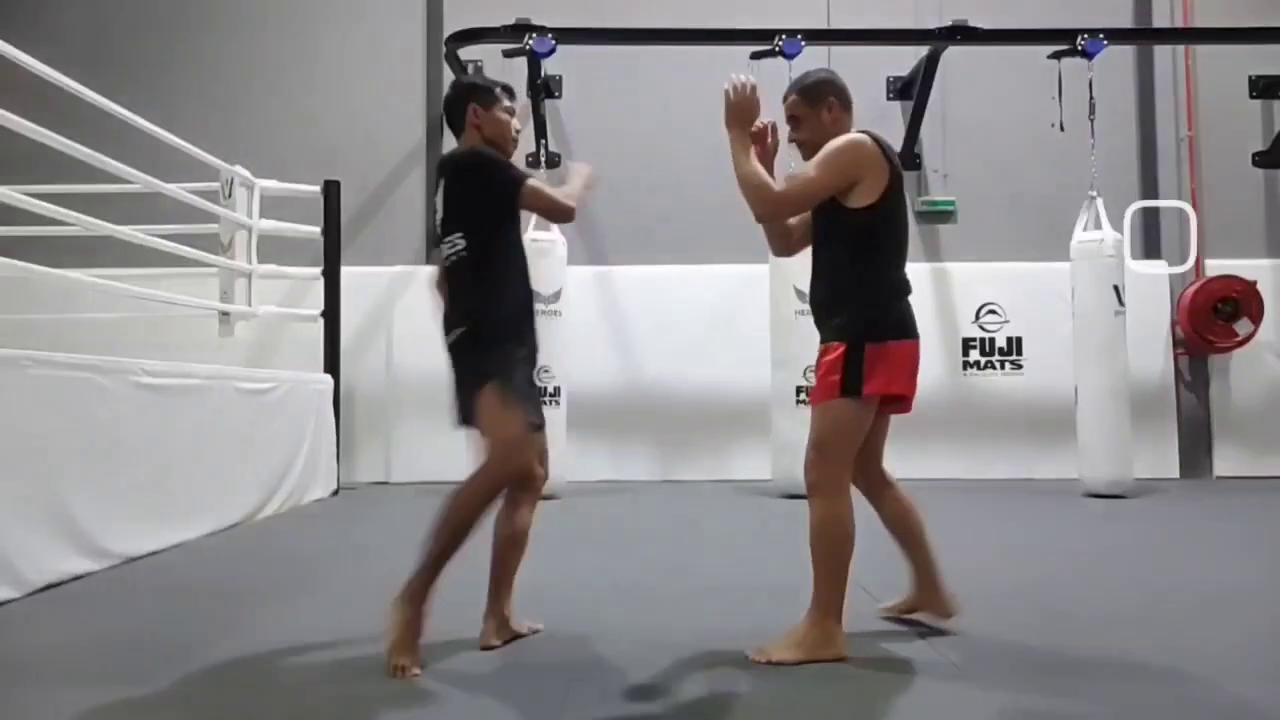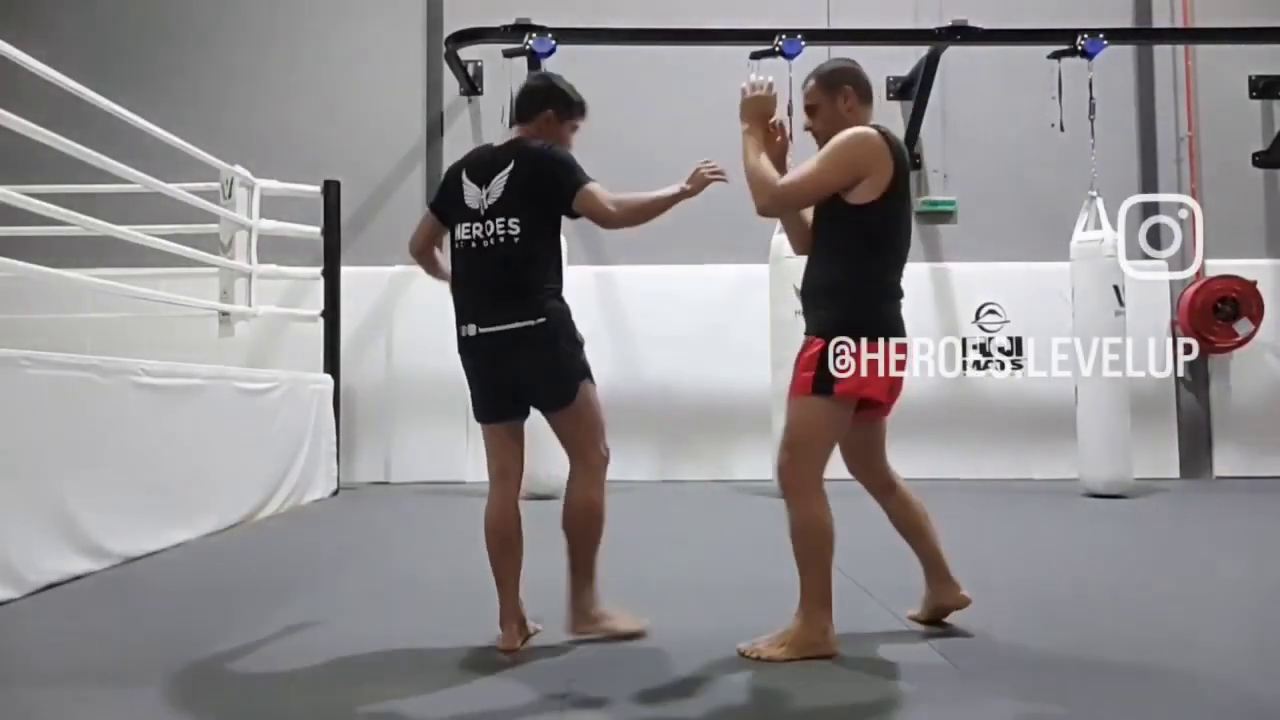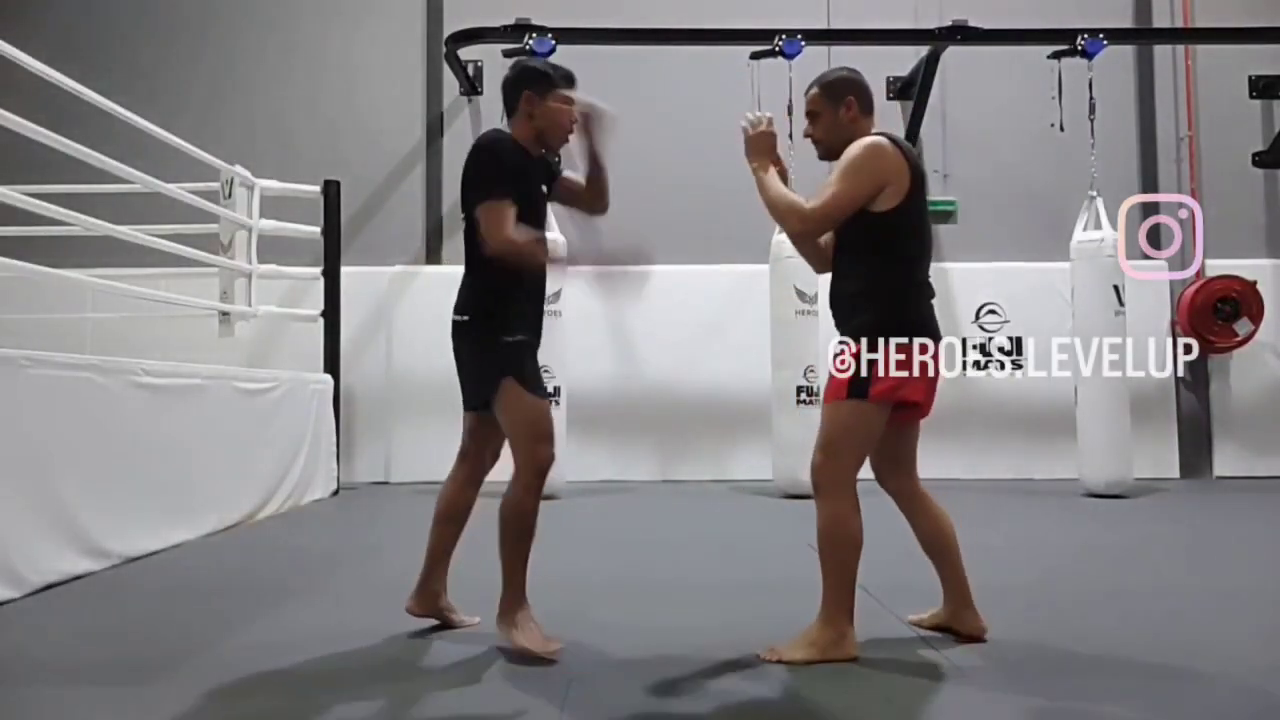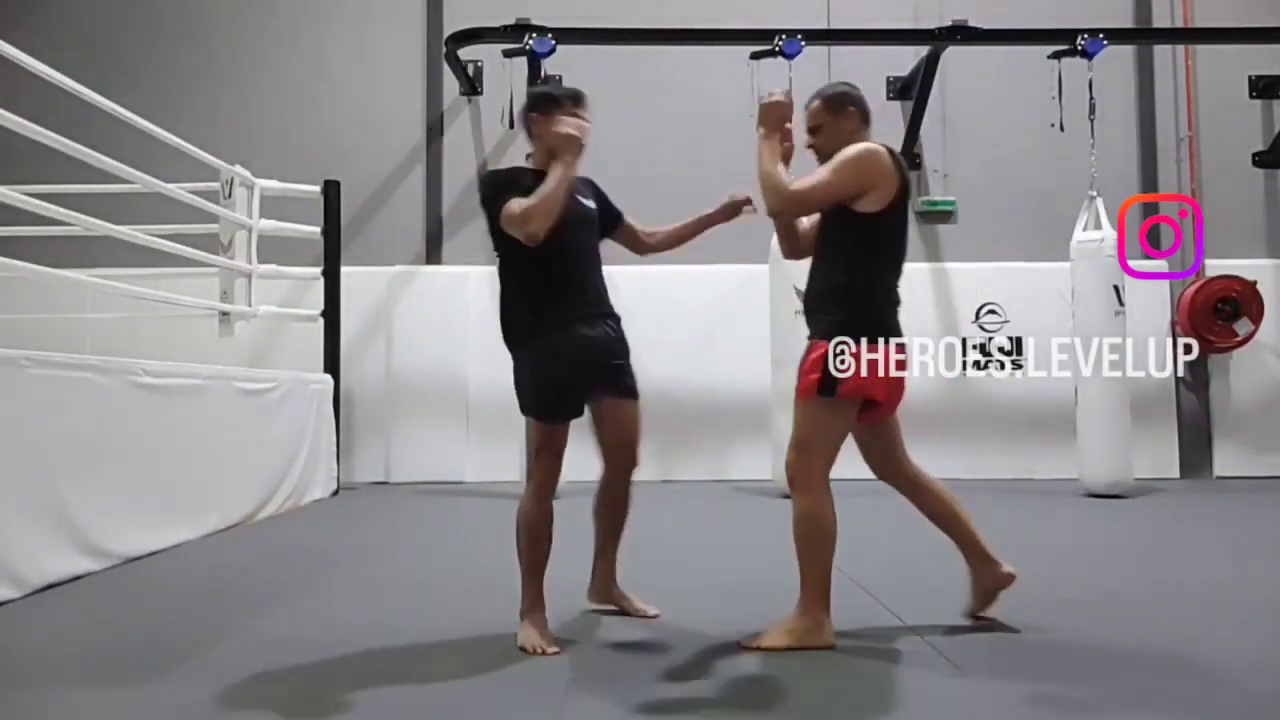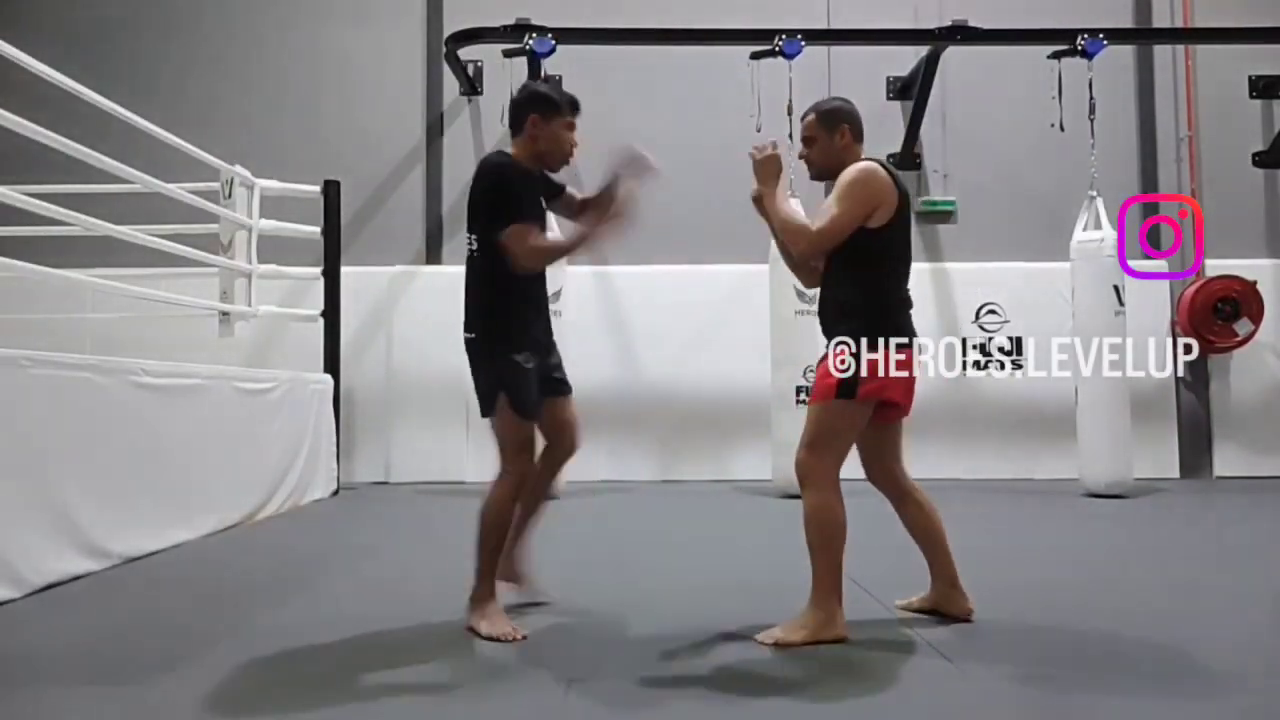
dt=1s
person 1, frame 1
left shoulder: (460, 181)
right shoulder: (480, 166)
left elbow: (448, 274)
right elbow: (561, 208)
right wrist: (578, 178)
left hip: (498, 344)
right hip: (489, 336)
left knee: (531, 475)
right knee: (500, 469)
left ankle: (497, 615)
right ankle: (414, 599)
person 1, frame 2
left shoulder: (461, 171)
right shoulder: (545, 162)
left elbow: (420, 247)
right elbow: (611, 212)
right wrist: (685, 188)
left hip: (479, 339)
right hip: (537, 333)
left knee: (504, 479)
right knee: (591, 461)
left ankle: (511, 621)
right ankle: (585, 606)
person 1, frame 3
left shoulder: (535, 159)
right shoulder: (495, 151)
left elbow: (595, 202)
right elbow: (499, 238)
left wrist: (592, 139)
left hip: (513, 332)
right hip: (491, 331)
left knee: (475, 461)
right knee: (537, 452)
left ankle: (429, 593)
right ankle: (514, 608)
person 1, frame 4
left shoulder: (587, 189)
right shoulder: (500, 184)
left elbow: (643, 241)
right elbow: (529, 227)
left wrist: (711, 218)
right wrist: (563, 163)
left hip: (602, 333)
right hip: (542, 344)
left knee: (622, 460)
right knee: (543, 477)
left ankle: (604, 582)
right ankle: (531, 612)
person 1, frame 5
left shoulder: (532, 175)
right shoulder: (497, 177)
left elbow: (580, 208)
right elbow: (530, 255)
left wrist: (623, 176)
right wrist: (598, 223)
left hip: (530, 335)
right hip: (502, 340)
left knee: (563, 440)
right knee: (516, 465)
left ankle: (508, 560)
right ankle: (482, 602)
person 2, frame 1
left shoulder: (854, 150)
right shoulder: (846, 166)
left elbow: (773, 201)
right elbow: (786, 237)
left wrist: (736, 141)
right wrist: (762, 164)
left hip: (863, 339)
right hip: (877, 336)
left knee: (824, 480)
right knee: (863, 472)
left ankle: (823, 632)
right ankle: (929, 586)
person 2, frame 2
left shoulder: (861, 143)
right shoulder: (872, 156)
left elbow: (770, 202)
right elbow: (806, 240)
left wrist: (753, 131)
right wrist: (778, 162)
left hip: (846, 339)
right hip: (872, 338)
left knee: (798, 474)
right knee: (873, 471)
left ankle: (814, 628)
right ankle: (942, 587)
person 2, frame 3
left shoulder: (874, 154)
right shoulder: (871, 169)
left elbow: (804, 222)
right elbow: (825, 256)
left wrist: (759, 167)
right wrist: (777, 185)
left hip: (887, 343)
right hip: (901, 343)
left knee: (831, 475)
right knee: (900, 479)
left ankle: (834, 631)
right ankle: (960, 606)
person 2, frame 4
left shoulder: (867, 158)
right shoulder: (861, 178)
left elbow: (780, 202)
right elbow: (793, 245)
left wrist: (767, 138)
right wrist: (782, 158)
left hip: (847, 340)
right hip: (871, 341)
left knee: (805, 471)
right knee: (896, 467)
left ankle: (812, 619)
right ankle: (985, 569)
person 2, frame 5
left shoulder: (863, 177)
right shoulder: (858, 187)
left elbow: (810, 241)
right elbow: (812, 271)
left wrist: (769, 190)
right wrist: (772, 207)
left hip: (868, 348)
right hip: (880, 348)
left knee: (815, 468)
right knee: (887, 474)
left ankle: (825, 613)
right ankle: (945, 587)
